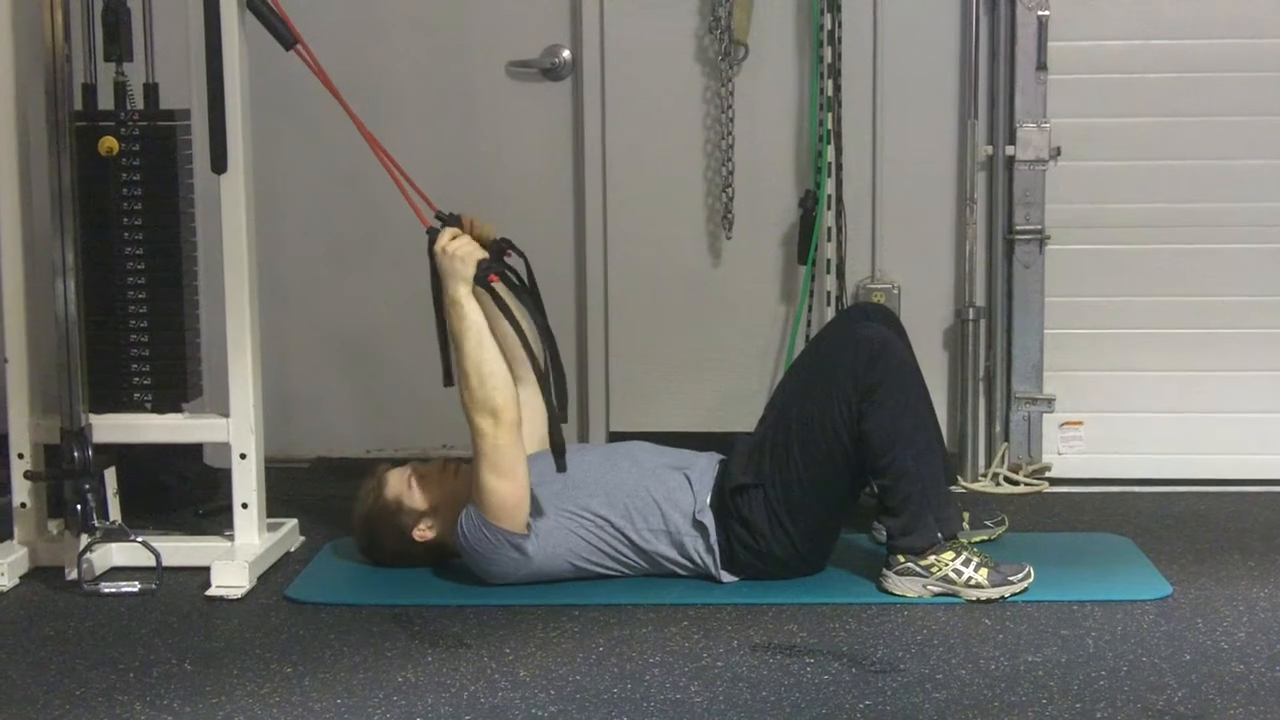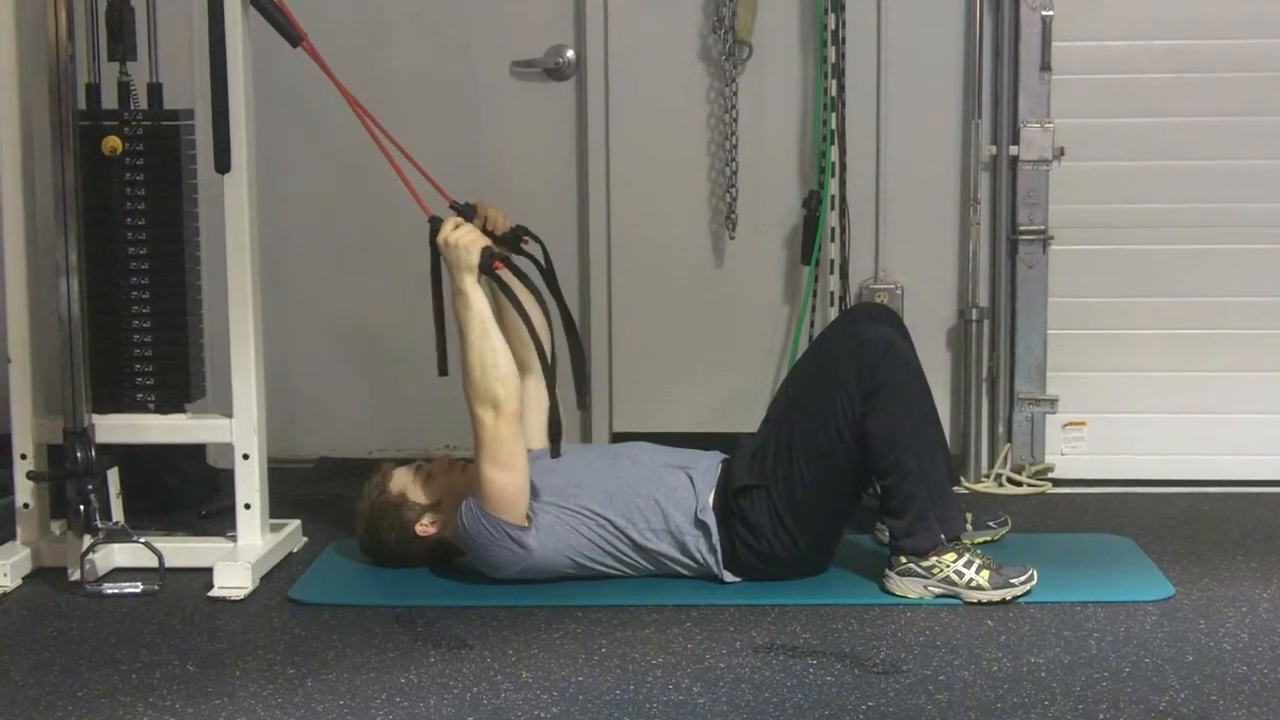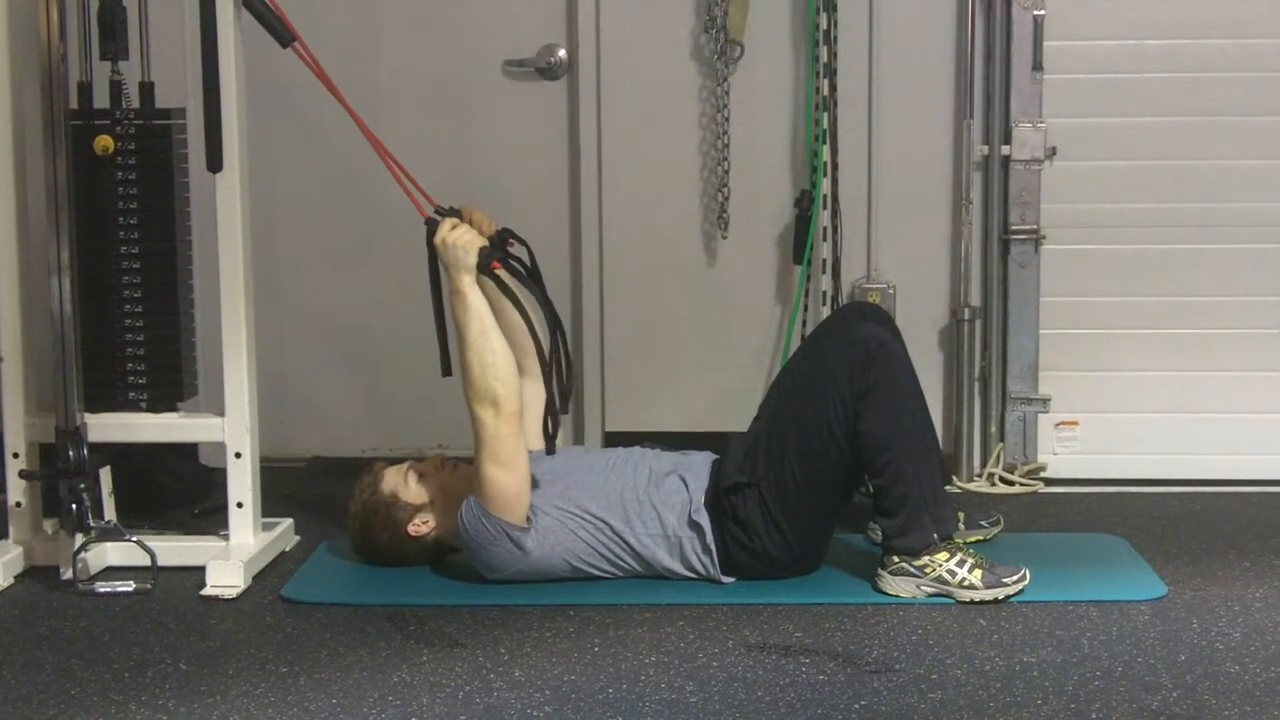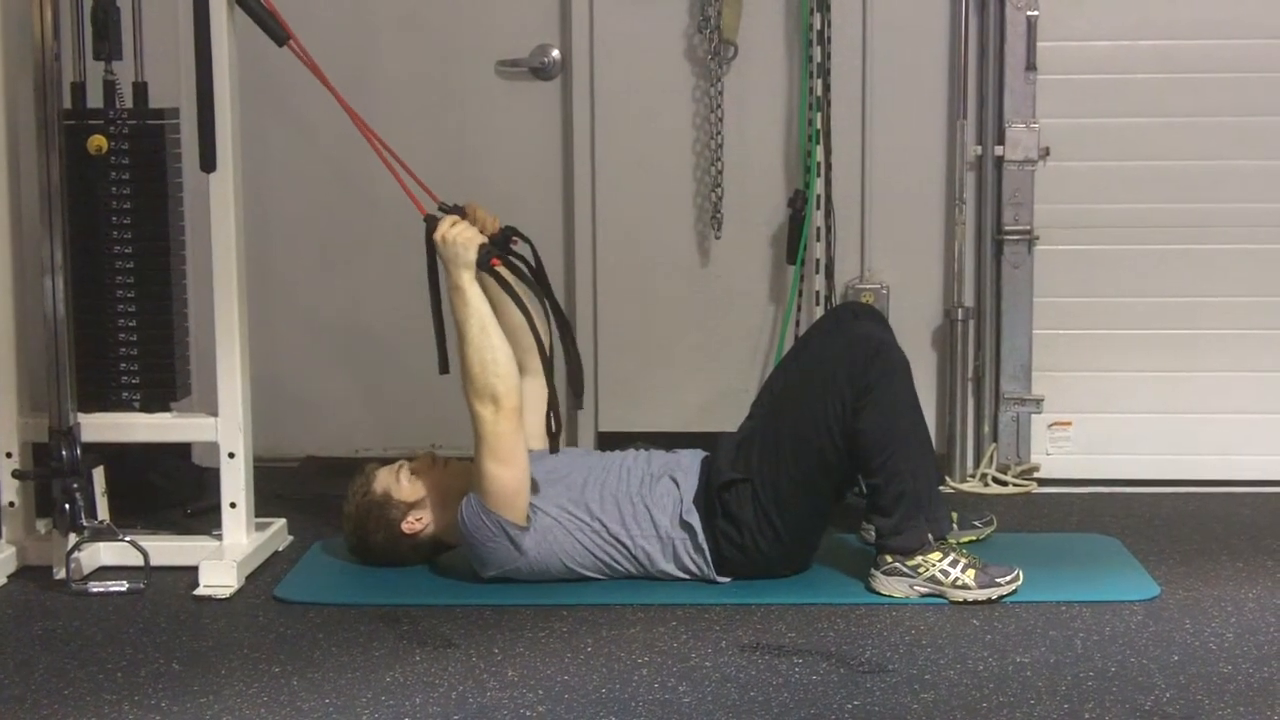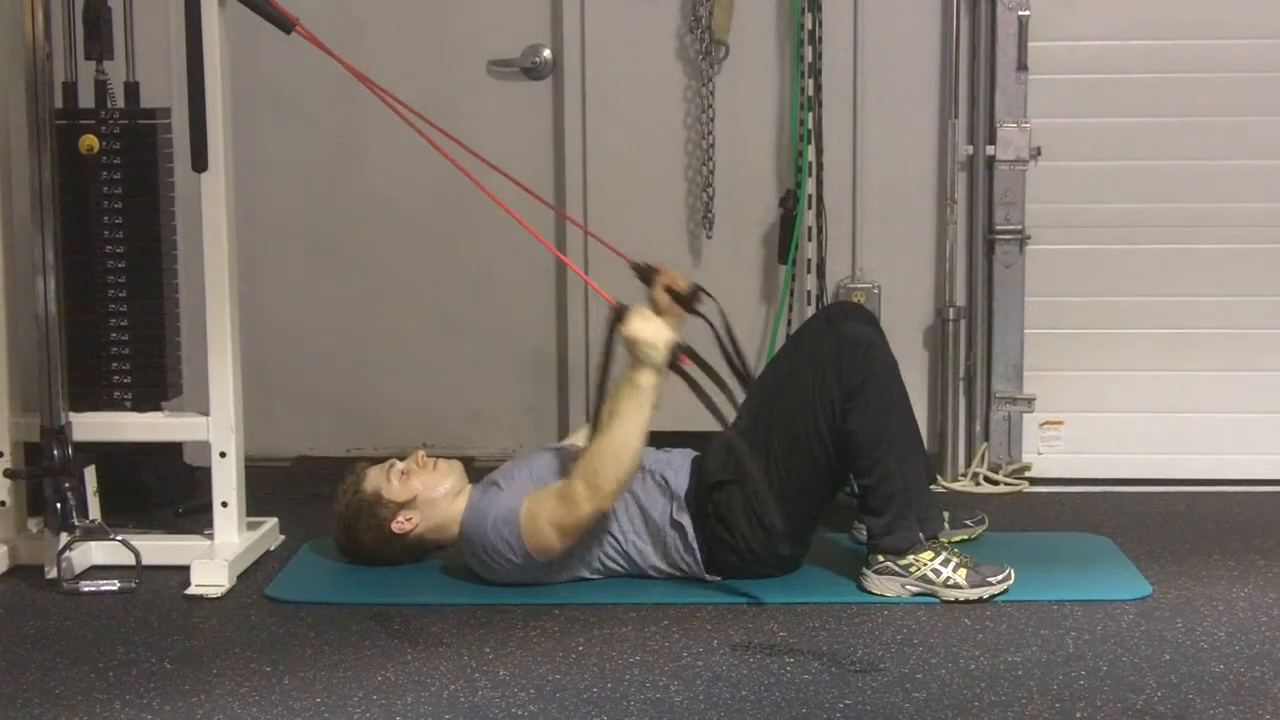
dt=1s
person 1, frame 1
left shoulder: (511, 490)
right shoulder: (492, 546)
left elbow: (522, 381)
right elbow: (495, 421)
left wrist: (482, 275)
right wrist: (459, 291)
left hip: (731, 487)
right hip: (754, 530)
left knee: (866, 327)
right knee: (868, 352)
left ankle: (925, 513)
right ankle: (925, 552)
person 1, frame 2
left shoulder: (516, 484)
right shoulder: (496, 538)
left elbow: (533, 371)
right elbow: (497, 411)
left wrist: (499, 262)
right wrist: (467, 281)
left hip: (737, 488)
right hip: (757, 531)
left knee: (871, 327)
right knee: (872, 351)
left ankle: (928, 514)
right ankle: (927, 553)
person 1, frame 3
left shoulder: (509, 489)
right shoulder: (493, 537)
left elbow: (528, 377)
right elbow: (497, 409)
left wrist: (488, 267)
right wrist: (461, 281)
left hip: (726, 488)
right hip: (750, 530)
left knee: (860, 326)
right knee: (865, 351)
left ankle: (918, 513)
right ankle: (919, 551)
person 1, frame 4
left shoulder: (509, 488)
right shoulder: (491, 534)
left elbow: (529, 374)
right elbow: (497, 406)
left wrist: (490, 265)
right wrist: (461, 277)
left hip: (717, 485)
right hip: (742, 528)
left knee: (856, 326)
right knee: (864, 354)
left ankle: (911, 513)
right ankle: (913, 552)
person 1, frame 5
left shoulder: (497, 495)
right shoulder: (490, 533)
left elbow: (596, 438)
right elbow: (591, 496)
left wrist: (661, 325)
right wrist: (645, 367)
left hip: (709, 485)
right hip: (735, 528)
left knee: (844, 328)
right knee: (851, 354)
left ankle: (907, 517)
right ankle: (904, 553)
